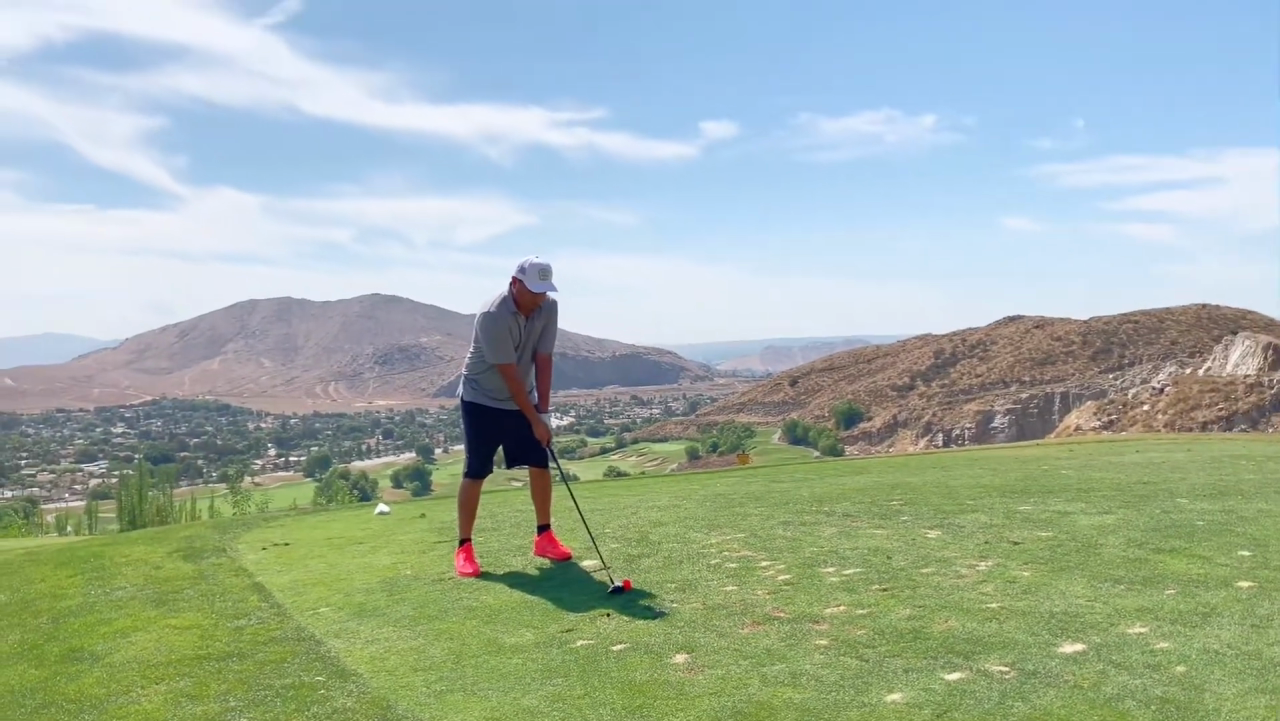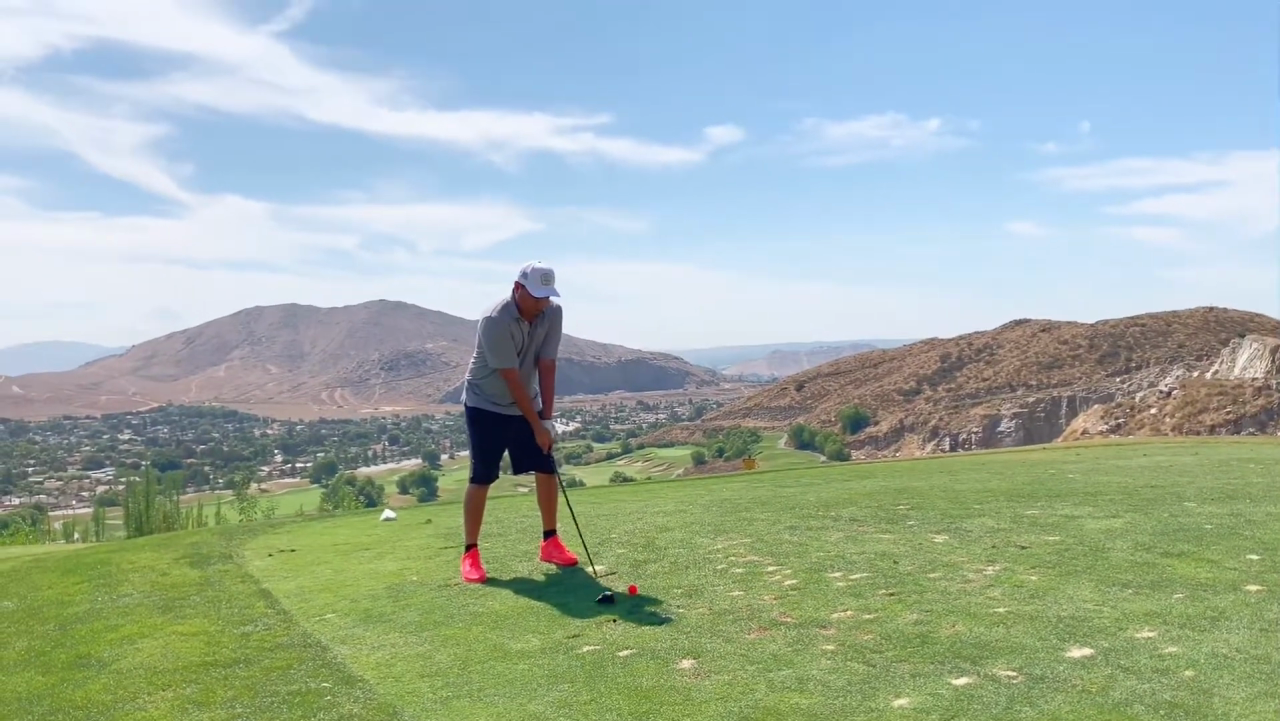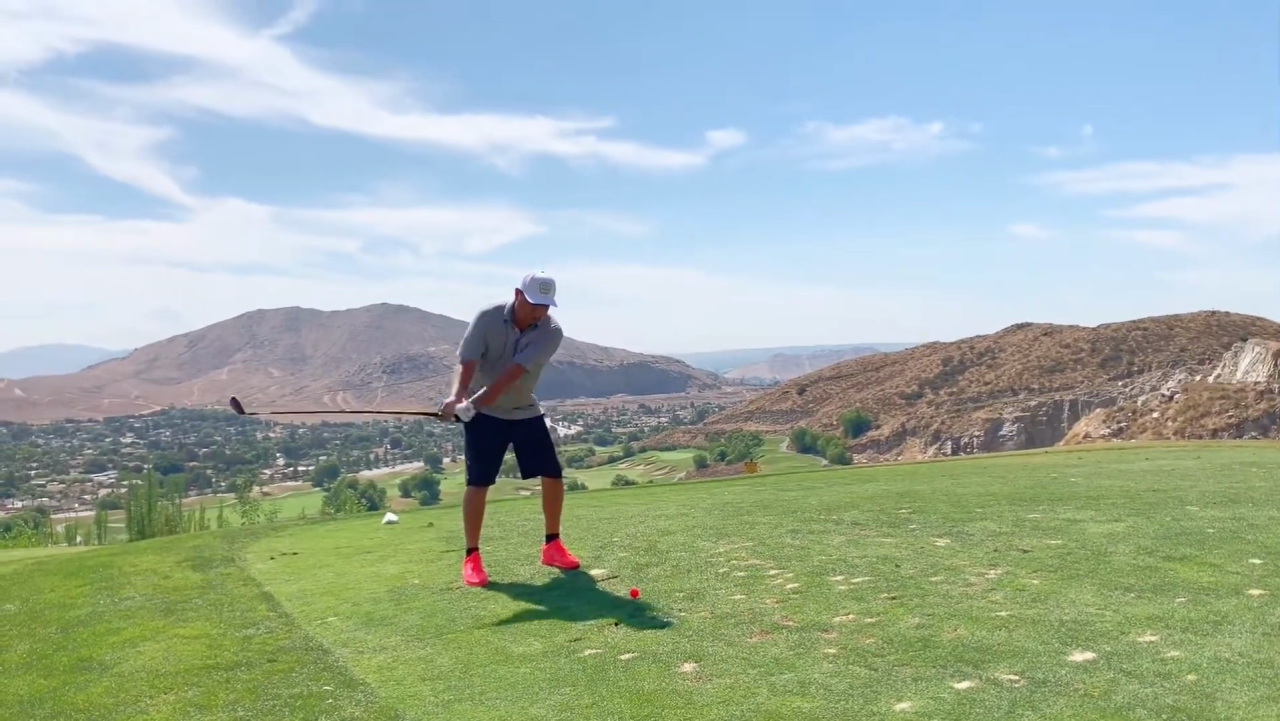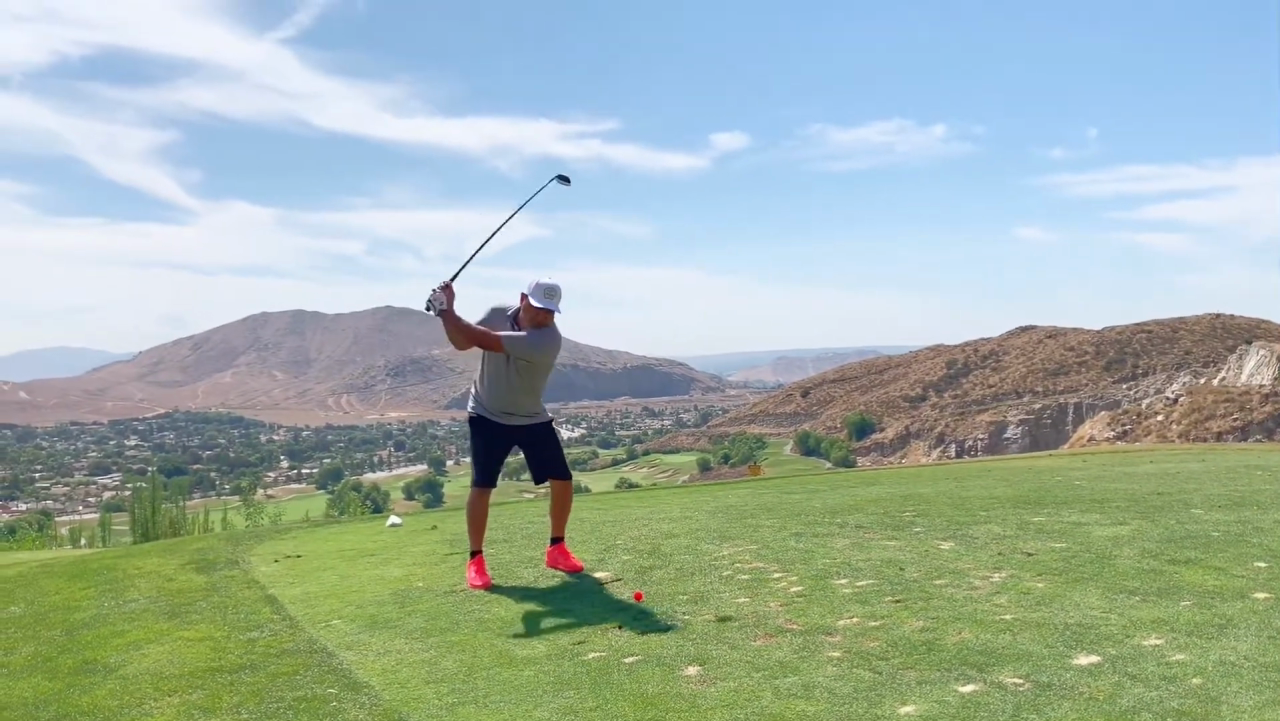
dt=0.4s
person 1, frame 1
left shoulder: (548, 308)
right shoulder: (493, 317)
left elbow: (543, 361)
right elbow: (510, 374)
left wrist: (543, 411)
right wrist: (535, 420)
left hip: (521, 399)
right hip: (482, 400)
left knee: (540, 464)
right knee: (476, 472)
left ankle: (544, 536)
right ankle: (464, 547)
person 1, frame 2
left shoulder: (553, 314)
right shoulder: (495, 321)
left elbow: (546, 367)
right elbow: (511, 379)
left wrist: (546, 417)
right wrist: (535, 426)
left hip: (527, 405)
right hip: (486, 406)
left knee: (546, 470)
right knee: (481, 478)
left ankle: (550, 541)
right ankle: (470, 553)
person 1, frame 3
left shoulder: (551, 332)
right shoulder: (488, 318)
left elbow: (512, 373)
right elbow: (467, 363)
left wrist: (473, 403)
right wrist: (456, 398)
left hip: (525, 412)
right hip: (484, 415)
left knee: (552, 476)
right knee: (478, 482)
left ankle: (552, 545)
right ankle: (472, 557)
person 1, frame 4
left shoulder: (549, 338)
right shoulder: (498, 315)
left elbow: (488, 342)
right elbow: (462, 341)
left wrist: (449, 315)
right wrist: (448, 308)
left hip: (532, 419)
right hip: (487, 415)
left knee: (562, 480)
right knee: (482, 484)
left ankle: (556, 548)
right ankle: (476, 559)
